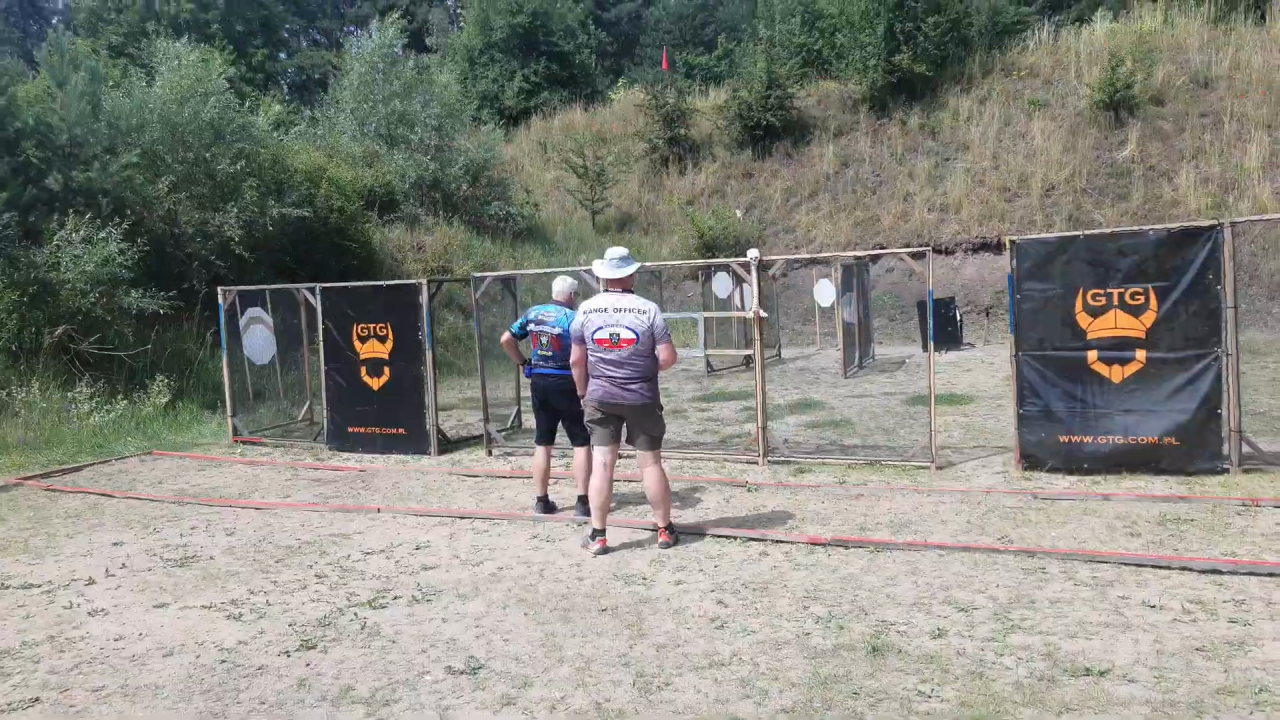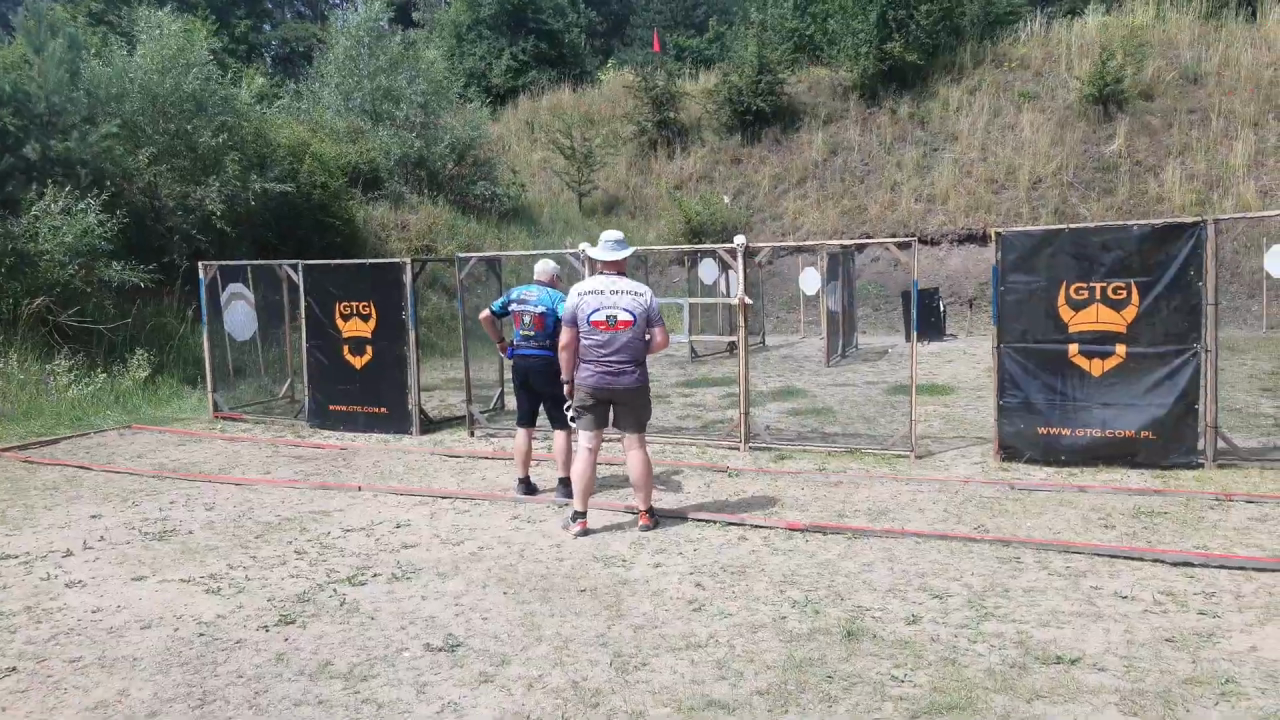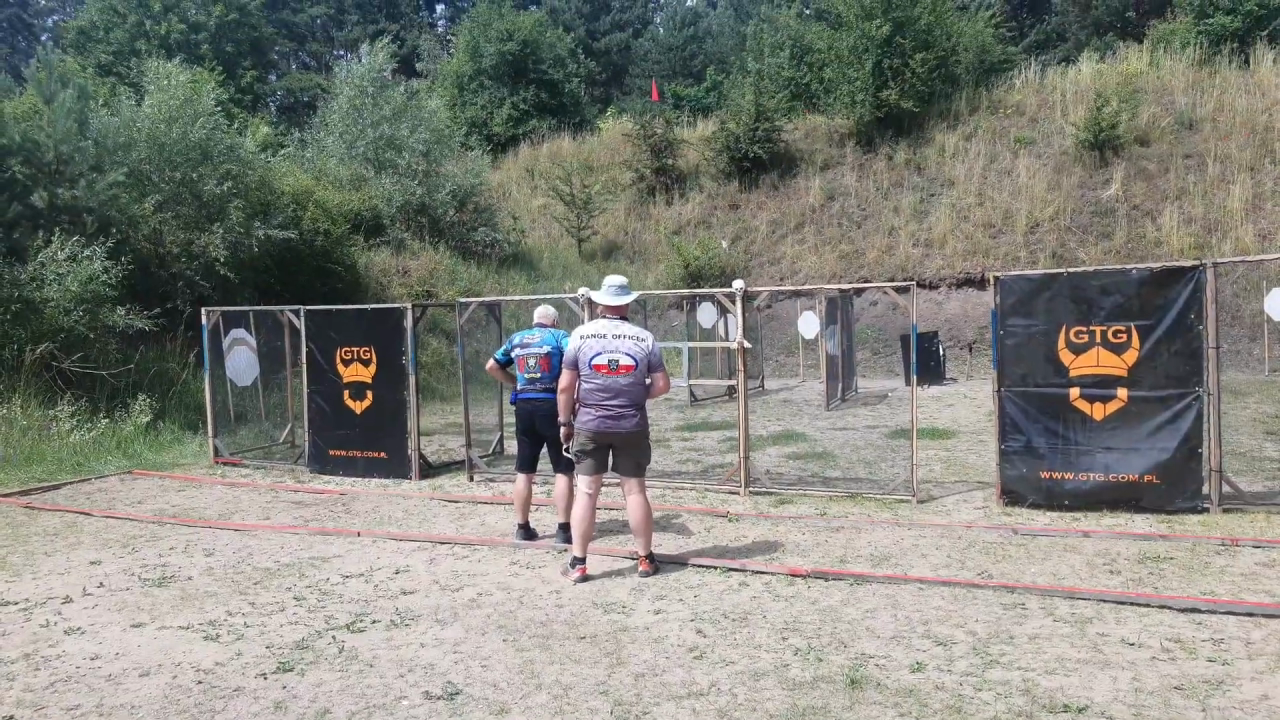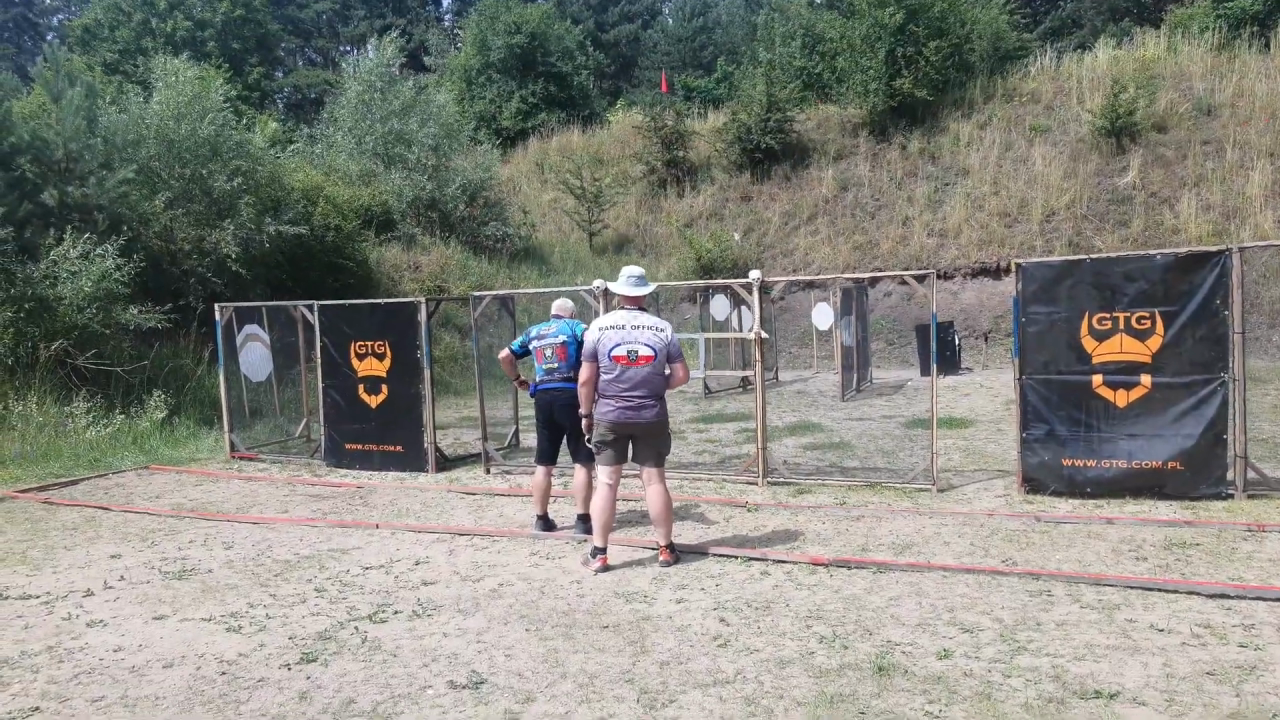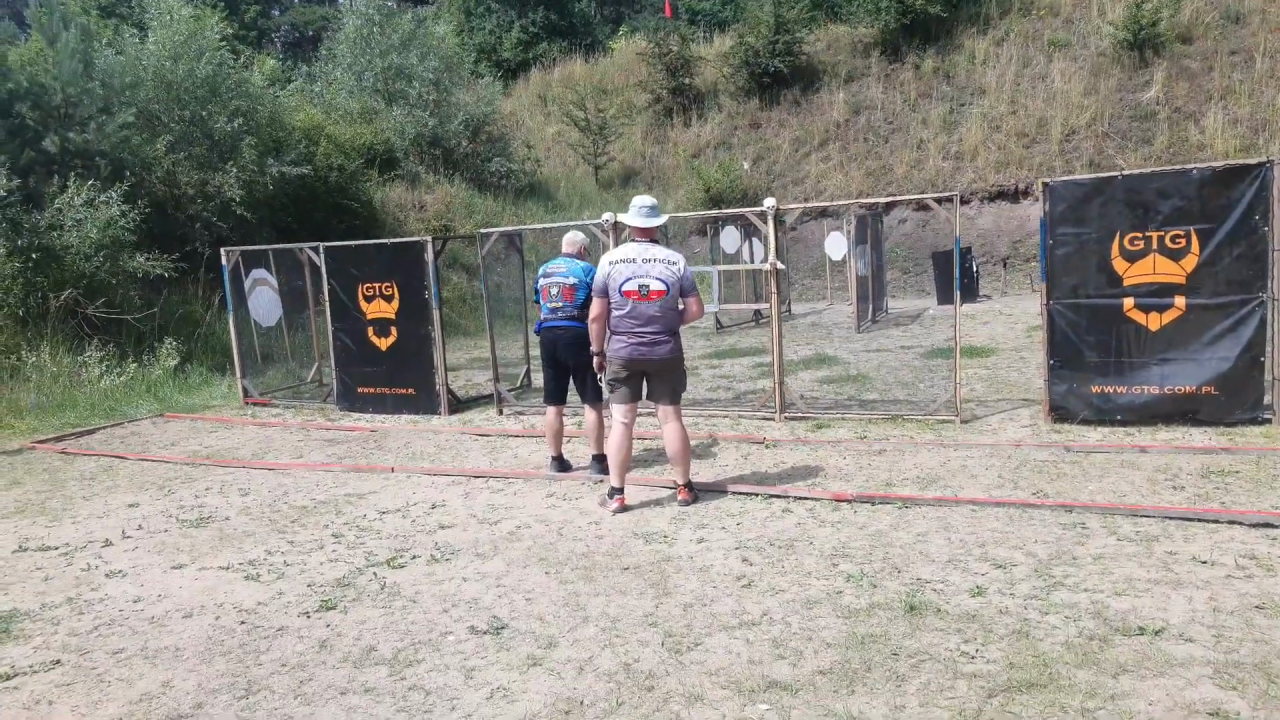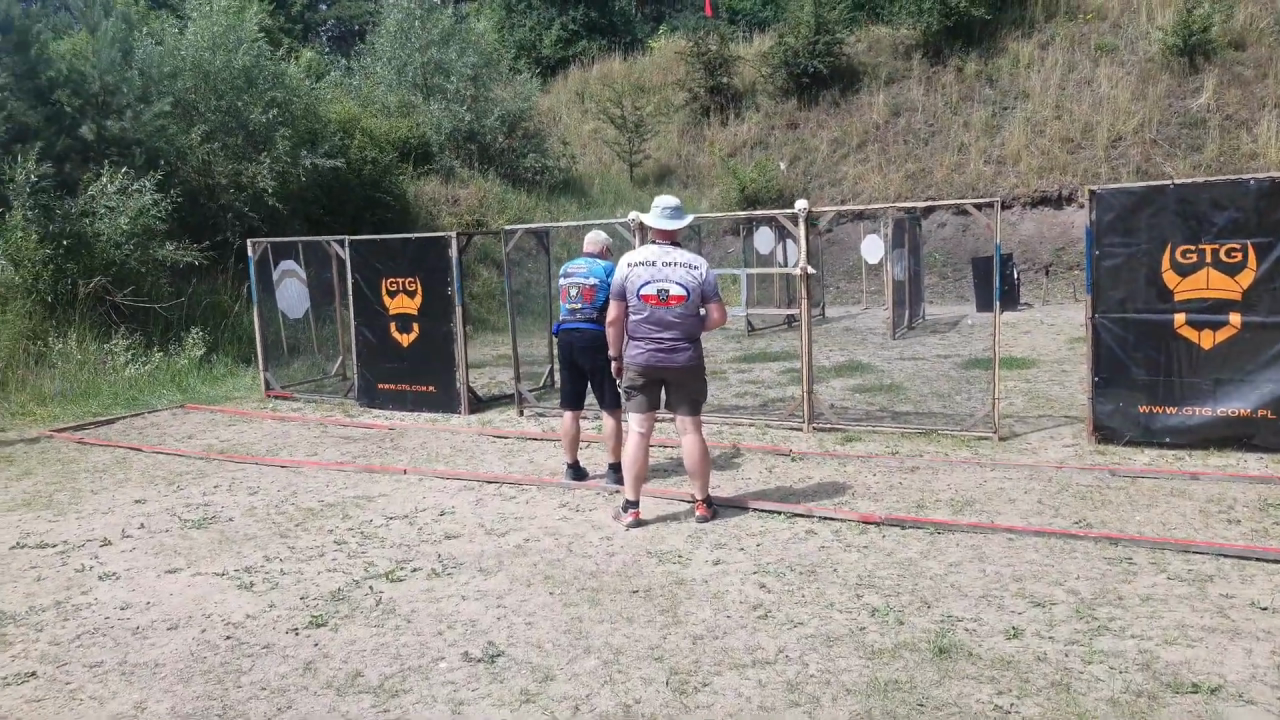
dt=0.5s
person 1, frame 1
left shoulder: (586, 309)
right shoulder: (648, 309)
left elbow: (577, 360)
right elbow: (668, 357)
left wrist: (583, 392)
left hip: (601, 397)
right hip: (642, 397)
left knee: (602, 464)
right knee: (651, 463)
left ankle: (597, 536)
right ankle: (665, 530)
person 1, frame 2
left shoulder: (579, 291)
right shoulder: (643, 293)
left elbow: (566, 344)
right elbow: (661, 341)
left wrist: (567, 379)
left hip: (590, 381)
right hip: (631, 382)
left knee: (586, 447)
right knee: (635, 446)
left ankle: (578, 518)
right ankle: (645, 514)
person 1, frame 3
left shoulder: (581, 335)
right shoulder: (644, 338)
left elbow: (565, 387)
right elbow: (662, 385)
left wrist: (565, 421)
left hip: (589, 424)
right hip: (631, 426)
left knee: (586, 492)
right knee: (635, 491)
left ankle: (578, 563)
right ankle: (645, 560)
person 1, frame 4
left shoulder: (600, 326)
right shoulder: (663, 328)
left elbow: (586, 379)
right elbow: (681, 375)
left wrist: (586, 413)
left hip: (609, 415)
right hip: (651, 416)
left knee: (606, 482)
right knee: (654, 480)
left ankle: (598, 553)
right ankle: (666, 549)
person 1, frame 5
left shoulder: (610, 260)
right shoulder: (675, 260)
left elbow: (596, 315)
right elbow: (695, 310)
left wrist: (597, 351)
left hip: (622, 352)
right hip: (665, 352)
left knee: (621, 421)
right knee: (671, 418)
left ankle: (616, 494)
right ankle: (684, 488)
person 1, frame 6
left shoulder: (629, 261)
right shoulder: (698, 265)
left elbow: (613, 318)
right elbow: (718, 317)
left wrist: (615, 355)
left hip: (640, 359)
right hip: (685, 360)
left knee: (638, 431)
right knee: (690, 430)
left ankle: (631, 508)
right ankle: (702, 503)
person 2, frame 1
left shoulder: (532, 313)
right shoulder: (572, 318)
left elbow: (506, 340)
left wrist: (523, 363)
left hip: (539, 382)
right hip: (565, 383)
left knee: (543, 444)
right knee: (581, 443)
left ankle: (541, 501)
right ankle: (583, 502)
person 2, frame 2
left shoulder: (514, 294)
right shoulder: (556, 297)
left elbow: (485, 316)
left wrist: (499, 341)
left hip: (520, 364)
right hip: (547, 364)
left knee: (524, 425)
right knee: (561, 426)
left ankle: (523, 482)
right ankle: (564, 485)
person 2, frame 3
left shoulder: (516, 339)
right shoulder: (558, 335)
left elbow: (492, 367)
left hip: (524, 407)
right hip: (552, 406)
left knee: (524, 471)
right knee: (563, 471)
left ankle: (523, 528)
right ankle: (563, 530)
person 2, frame 4
left shoulder: (533, 332)
right shoulder: (573, 326)
left elbow: (504, 356)
left wrist: (516, 379)
left hip: (543, 398)
right hip: (571, 396)
left knee: (543, 463)
right knee: (583, 462)
left ankle: (541, 519)
right ankle: (582, 520)
person 2, frame 5
left shoulder: (543, 270)
right shoulder: (585, 269)
left hip: (548, 336)
right hip: (576, 336)
left knee: (554, 404)
right knee: (592, 402)
left ankle: (556, 460)
right ankle: (598, 461)
person 2, frame 6
left shoulder: (565, 269)
right shoulder: (607, 268)
left hip: (566, 338)
right hip: (595, 339)
left knee: (570, 409)
right knee: (611, 409)
left ankle: (572, 467)
right ankle: (614, 470)
